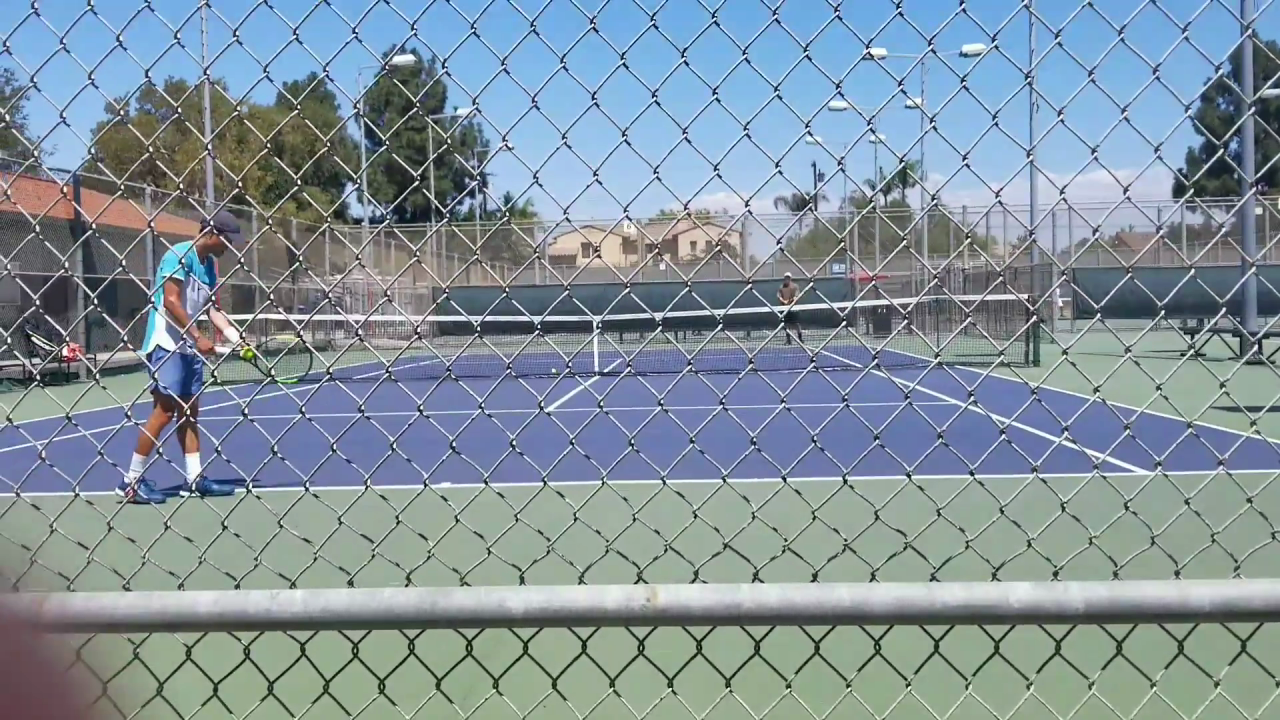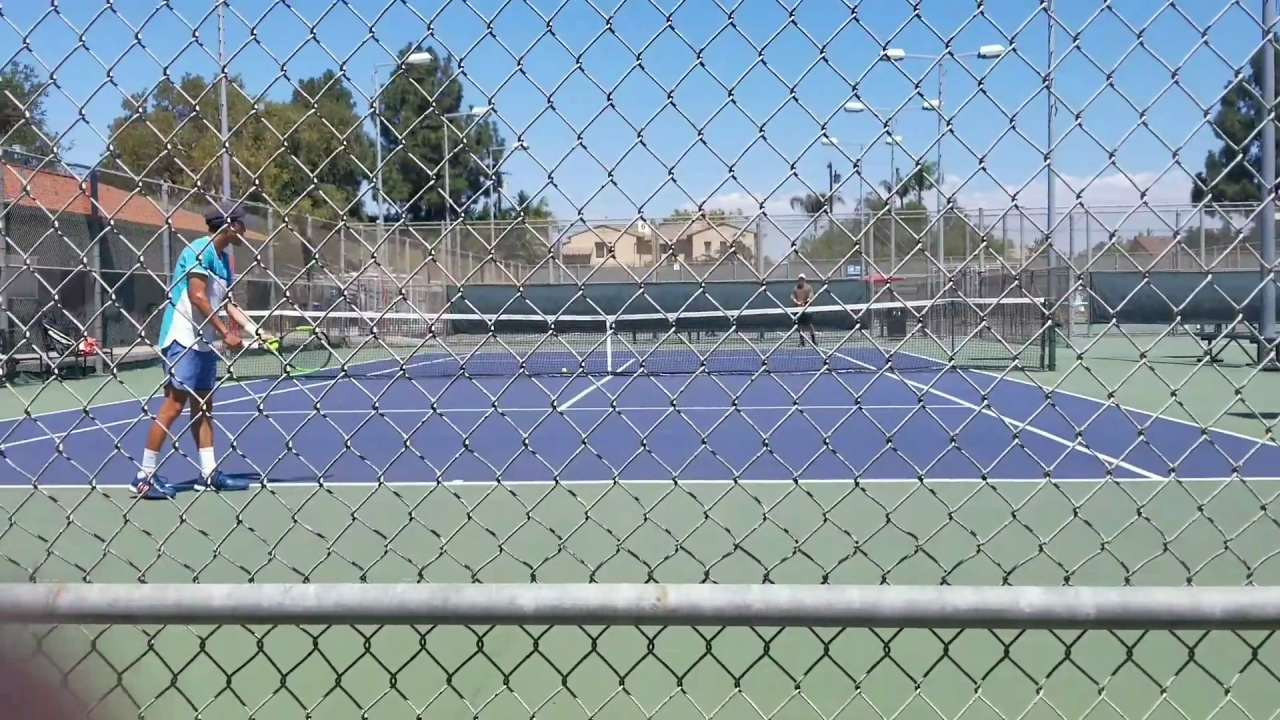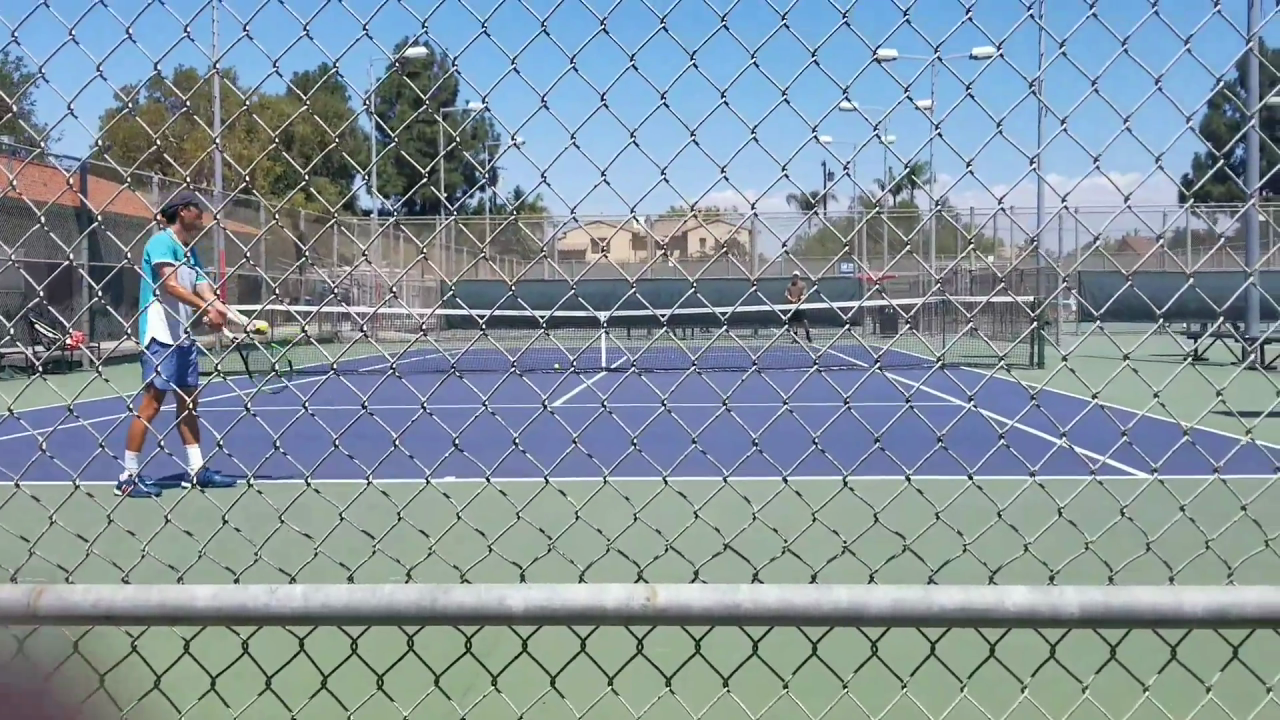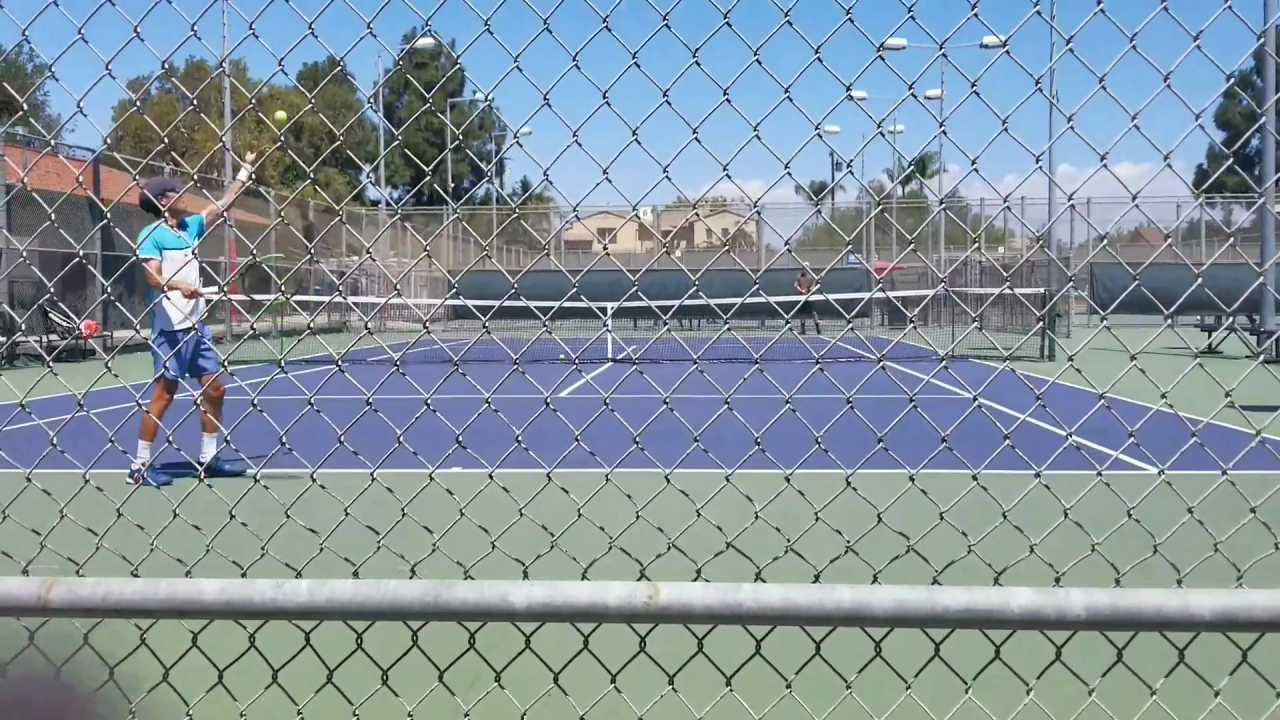
dt=0.3s
person 1, frame 1
left shoulder: (209, 264)
right shoulder: (179, 254)
left elbow: (211, 309)
right elbow: (171, 301)
left wrist: (236, 337)
right wrist: (198, 337)
left hip: (190, 347)
right hip: (166, 345)
left knee: (189, 413)
right knee: (164, 411)
left ankle: (194, 479)
right ankle: (131, 480)
person 1, frame 2
left shoulder: (224, 260)
right shoulder: (200, 250)
left elbow: (228, 304)
right elbow: (198, 297)
left wrist: (257, 331)
right wrist: (226, 333)
left hip: (204, 342)
right hip: (182, 340)
left knee: (204, 407)
right knee: (174, 406)
left ankle: (209, 473)
right ankle: (145, 476)
person 1, frame 3
left shoulder: (190, 252)
right shoulder: (162, 243)
left elbow: (207, 293)
right elbow: (170, 285)
right wrist: (206, 309)
left hip: (182, 339)
right hip: (159, 338)
left knee: (188, 404)
right knee: (151, 406)
left ankle: (195, 470)
right ankle: (128, 476)
person 1, frame 4
left shoulder: (190, 228)
right shoulder: (152, 235)
left elbow: (225, 202)
right elbow: (153, 278)
left wrist: (246, 168)
right wrist: (178, 286)
left hip: (197, 325)
right hip: (170, 327)
left knee: (215, 389)
right knee: (164, 395)
left ankle: (208, 459)
right ankle: (140, 466)
